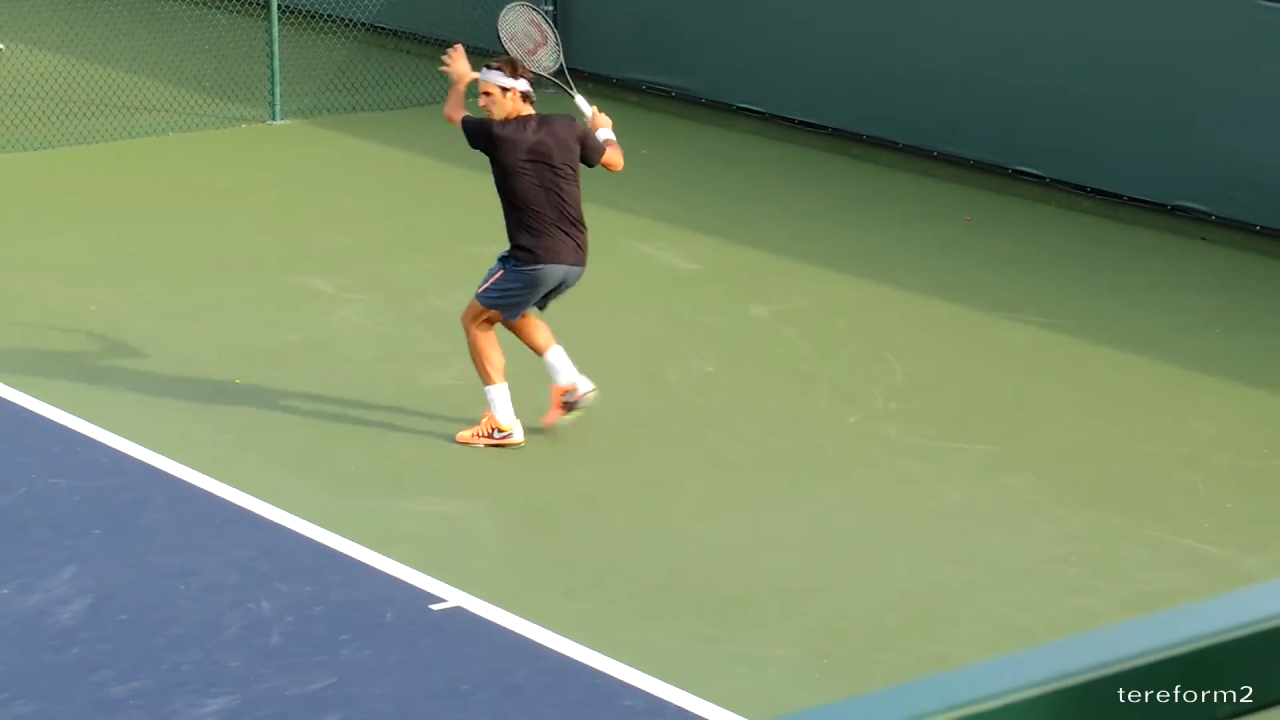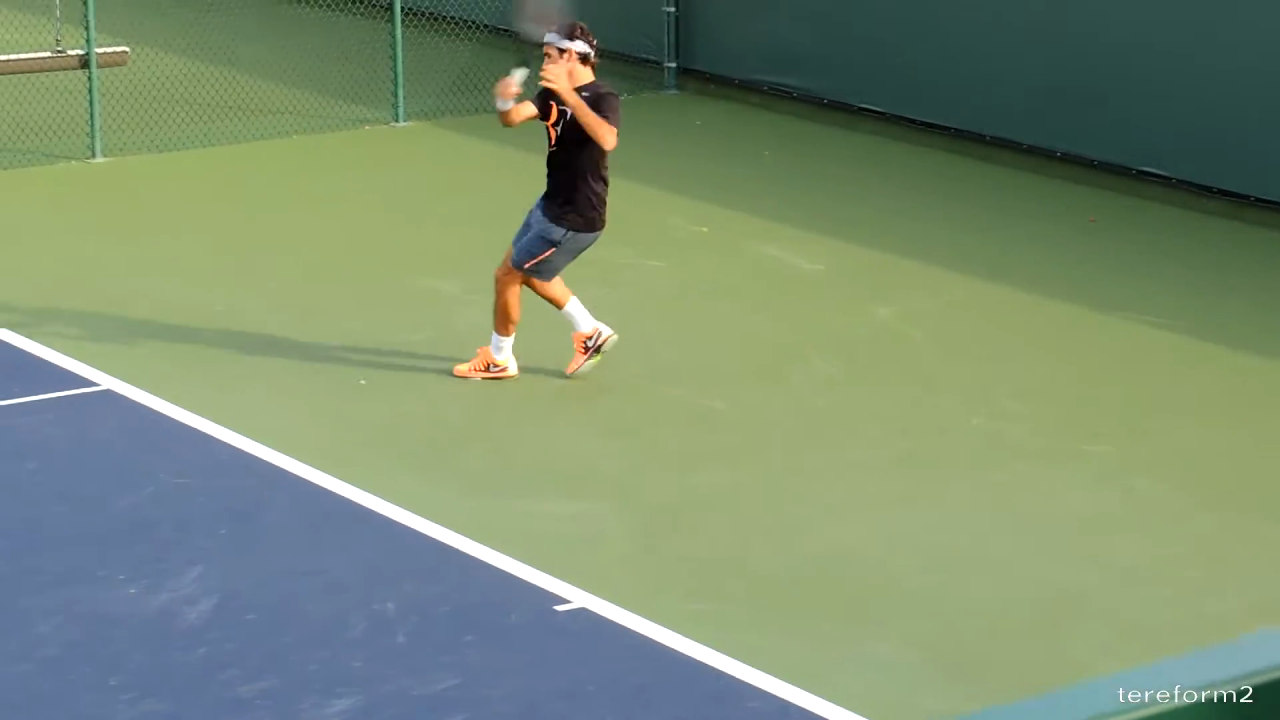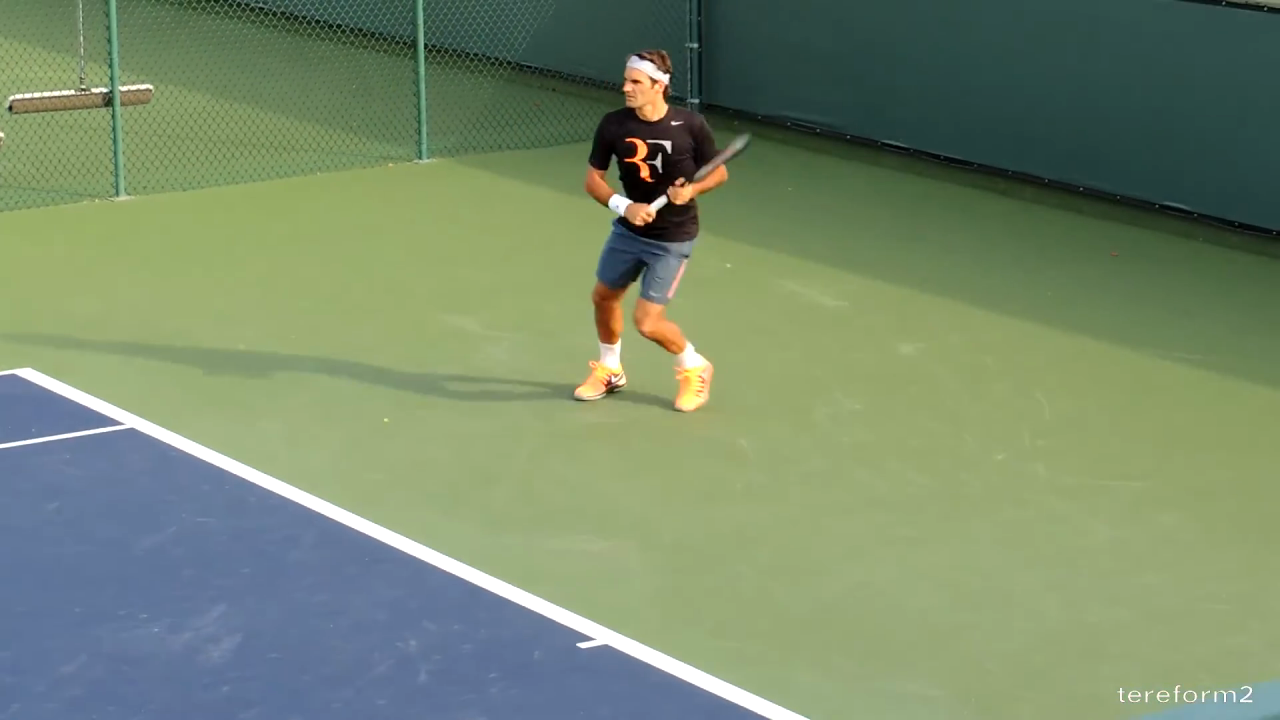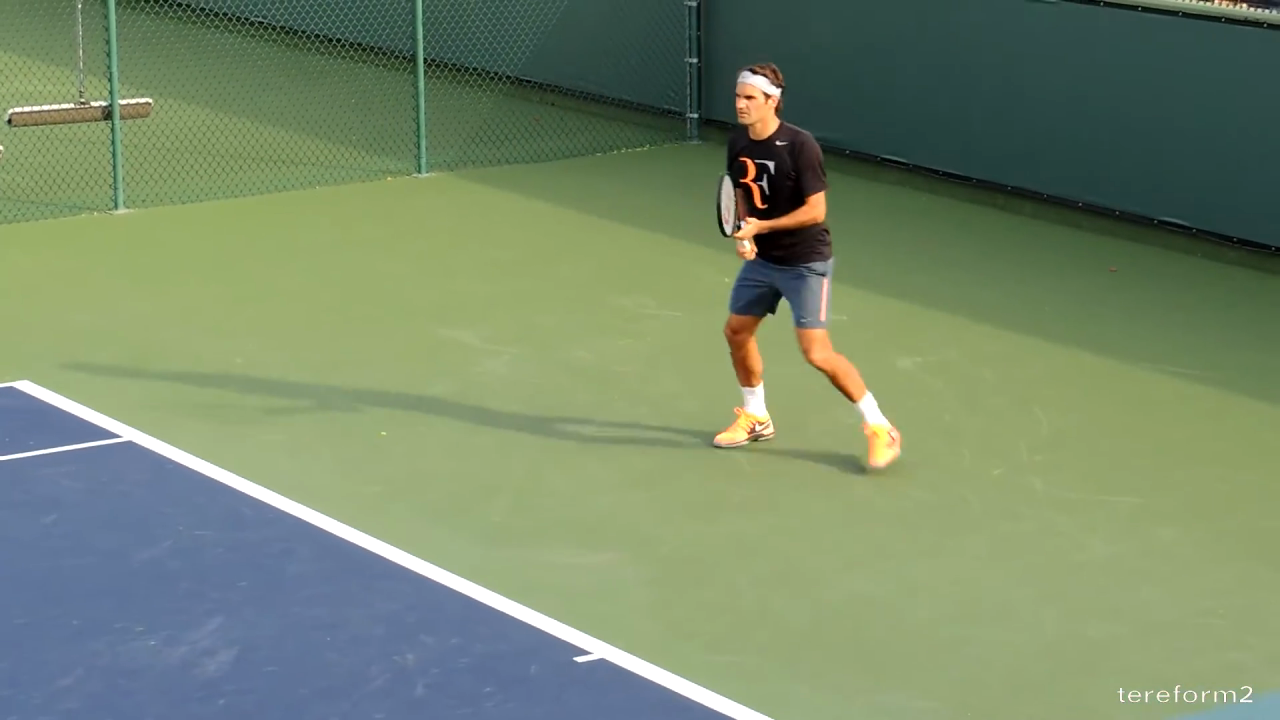
dt=0.5s
person 1, frame 1
left shoulder: (497, 135)
right shoulder: (568, 128)
left elbow: (453, 112)
right elbow: (614, 162)
left wrist: (460, 78)
right wrist: (604, 130)
left hip: (533, 259)
right hip: (574, 255)
left knee: (476, 320)
right knee: (518, 315)
left ankle: (503, 423)
right ankle: (570, 384)
person 1, frame 2
left shoulder: (605, 99)
right shoulder: (552, 93)
left elbow: (607, 142)
right elbow: (512, 119)
left wrist: (568, 94)
right wrist: (504, 100)
left hip: (572, 219)
right hip: (552, 204)
left knee: (507, 277)
right knee: (528, 272)
left ankle: (499, 358)
right ankle: (590, 332)
person 1, frame 3
left shoulder: (691, 124)
right shoulder: (613, 124)
left elbow: (720, 172)
right elbow: (592, 179)
left wrist: (692, 191)
right wrist: (620, 205)
left hip: (674, 239)
right hip: (629, 231)
left knee: (649, 324)
right knee: (602, 299)
left ankle: (696, 368)
right ankle: (609, 370)
person 1, frame 4
left shoulder: (801, 145)
right shoulder: (737, 142)
left elbow: (816, 211)
left wrist: (761, 225)
right wrist: (743, 233)
left hip: (806, 262)
right hip: (762, 259)
left knee: (817, 354)
right knee: (736, 332)
left ankle: (878, 426)
right ankle: (755, 417)
